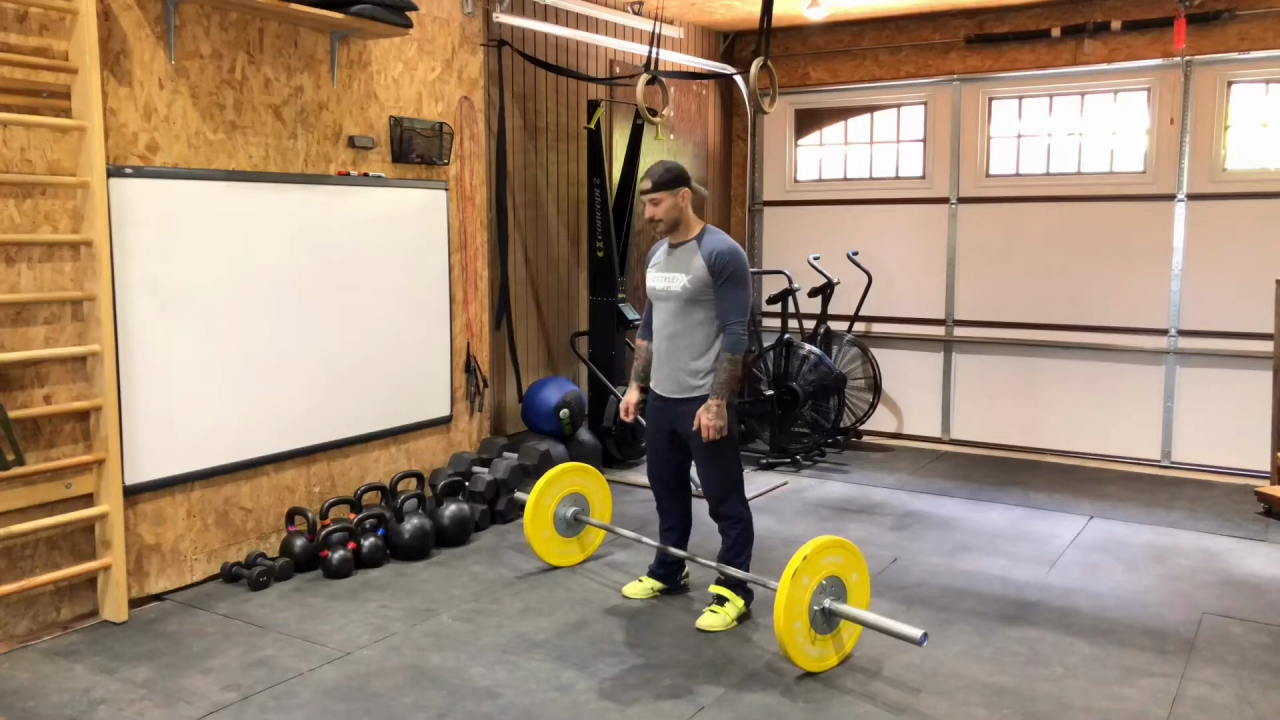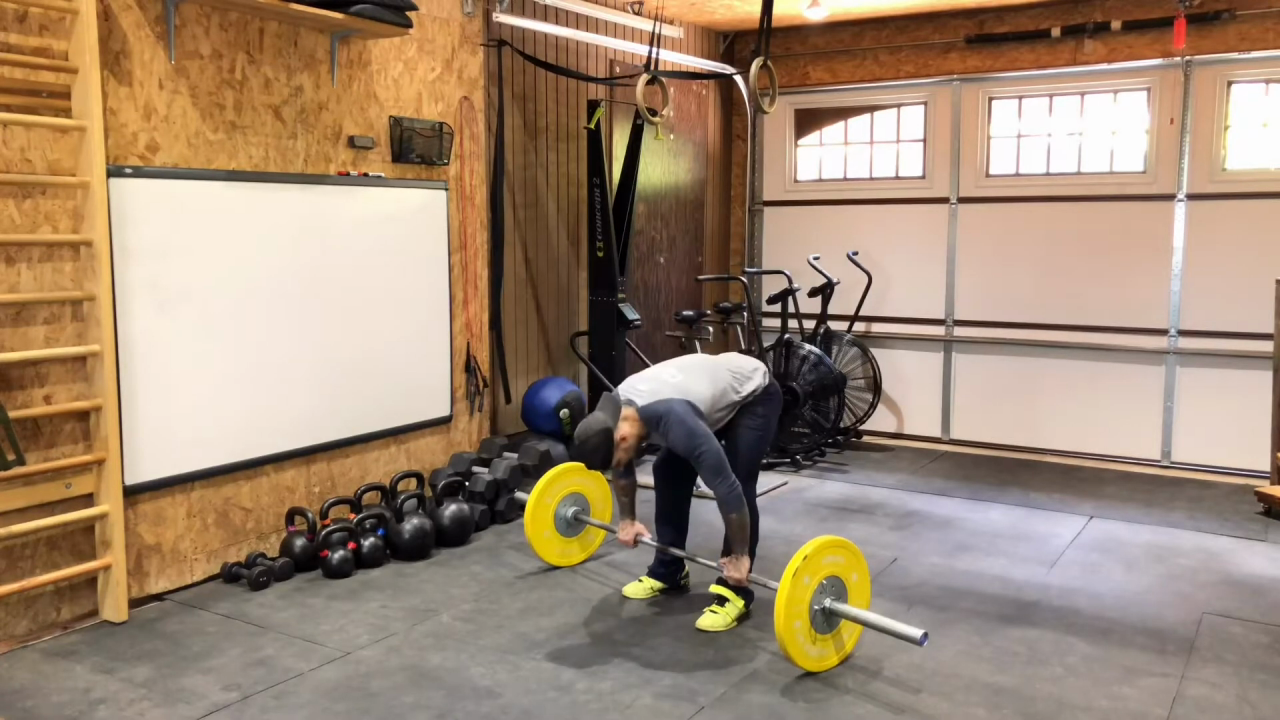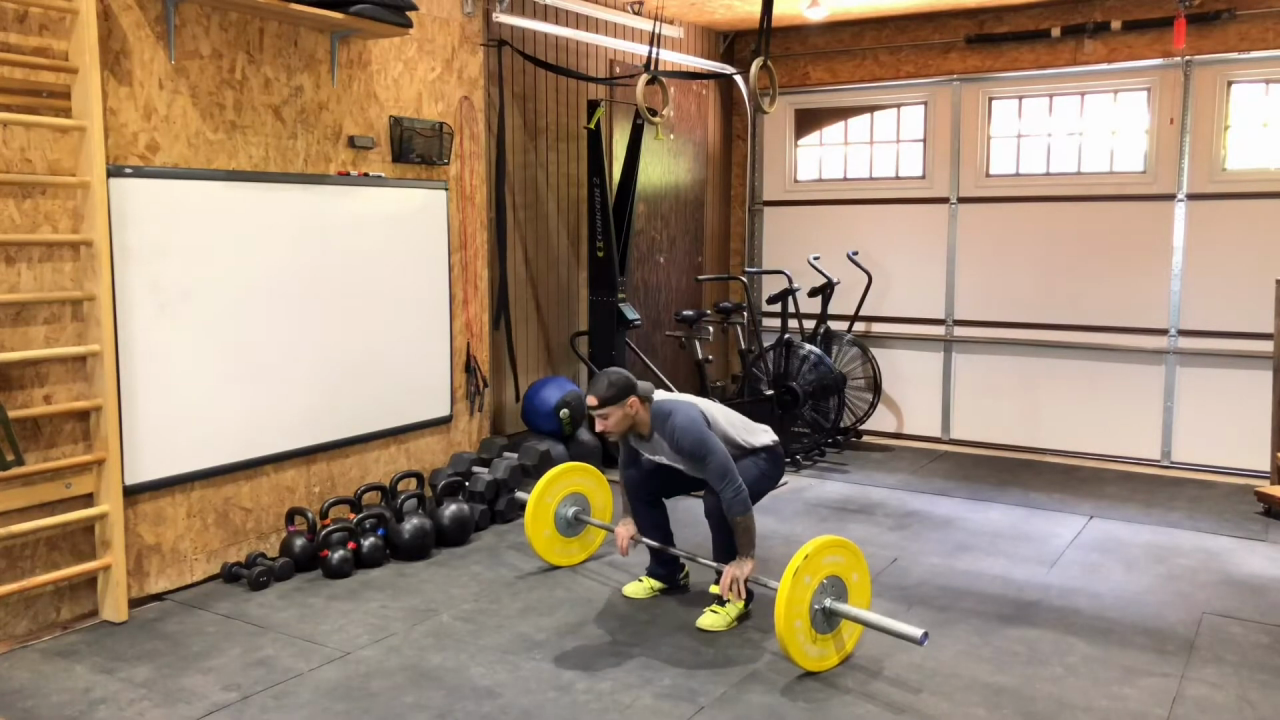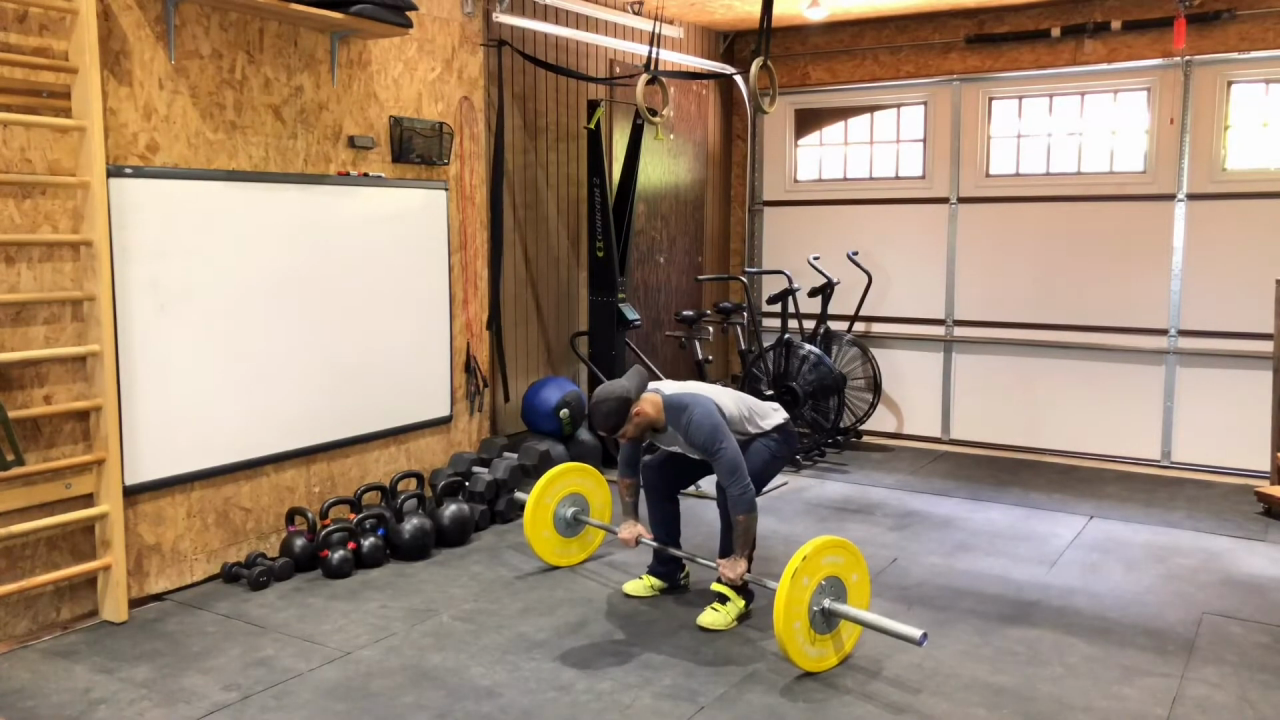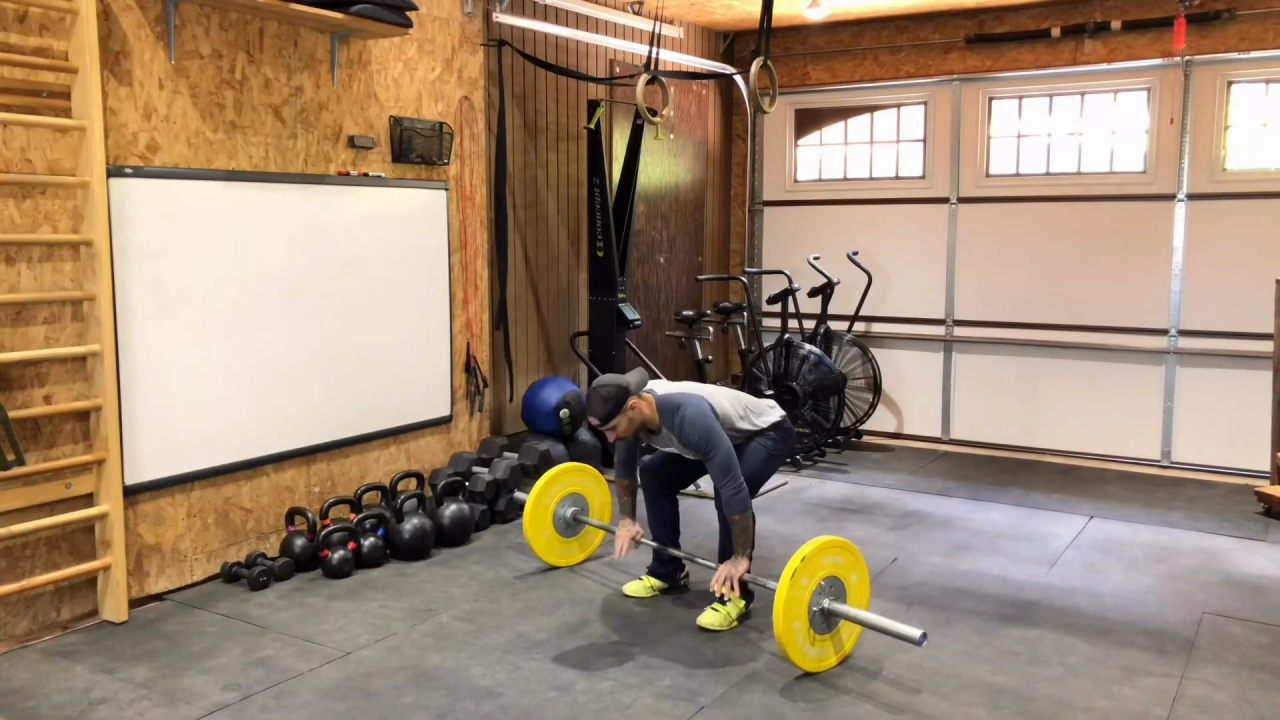
dt=1s
person 1, frame 1
left shoulder: (721, 253)
right shoulder: (657, 255)
left elbow: (735, 334)
left wrist: (718, 401)
right wrist: (636, 385)
left hip: (704, 401)
right hip: (662, 398)
left knee: (724, 499)
right knee: (667, 489)
left ankle: (734, 592)
right ankle: (668, 572)
person 1, frame 2
left shoulder: (675, 421)
right shoulder: (615, 412)
left elbow: (726, 486)
right elbow: (623, 470)
left wrist: (740, 556)
right wrist: (627, 518)
left hip: (754, 396)
right hip: (715, 389)
left knee: (739, 484)
right knee: (668, 473)
left ankle: (734, 591)
right ankle: (668, 571)
person 1, frame 3
left shoulder: (682, 423)
right shoulder: (629, 418)
left elbow: (733, 491)
right elbow: (628, 467)
left wrist: (745, 559)
right wrist: (628, 517)
left hip: (760, 455)
left knee: (717, 501)
right knee: (638, 480)
left ankle: (734, 594)
right ankle: (667, 571)
person 1, frame 4
left shoulder: (697, 418)
right shoulder: (635, 406)
left elbow: (740, 488)
right elbow: (628, 466)
left wrist: (740, 558)
right wrist: (630, 518)
left hip: (770, 434)
right hip: (729, 434)
left knee: (727, 489)
right knee: (655, 473)
left ankle: (735, 591)
right ankle: (668, 570)
person 1, frame 5
left shoulder: (689, 417)
right shoulder: (633, 411)
left elbow: (733, 488)
right elbow: (625, 466)
left wrist: (741, 557)
right wrist: (627, 519)
left hip: (768, 432)
right hip: (726, 431)
left knee: (725, 490)
right knee: (654, 475)
left ankle: (735, 592)
right ankle: (668, 571)
